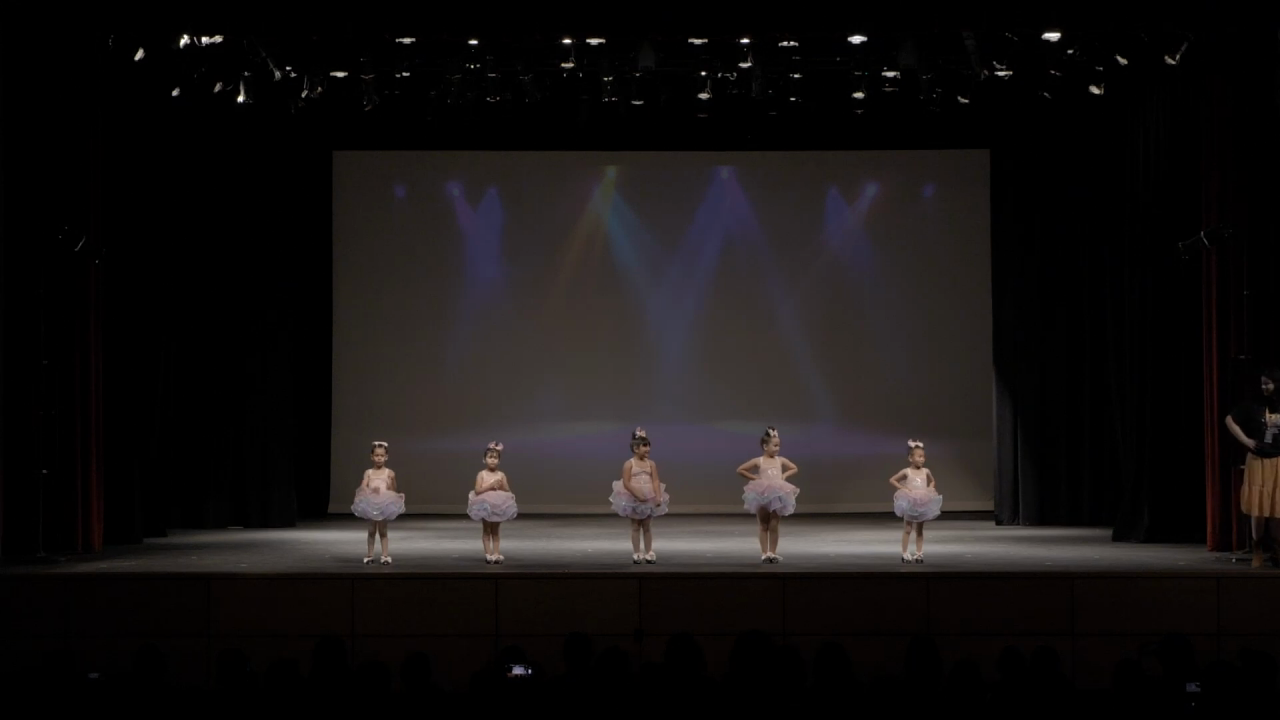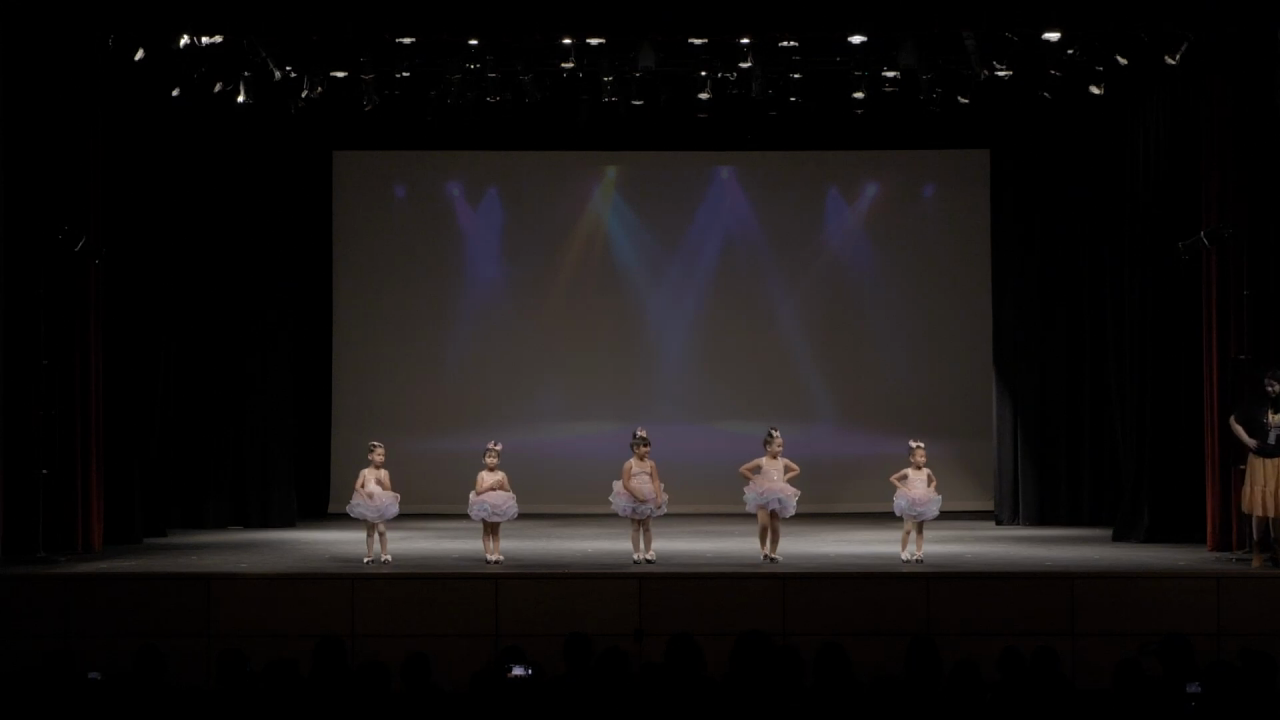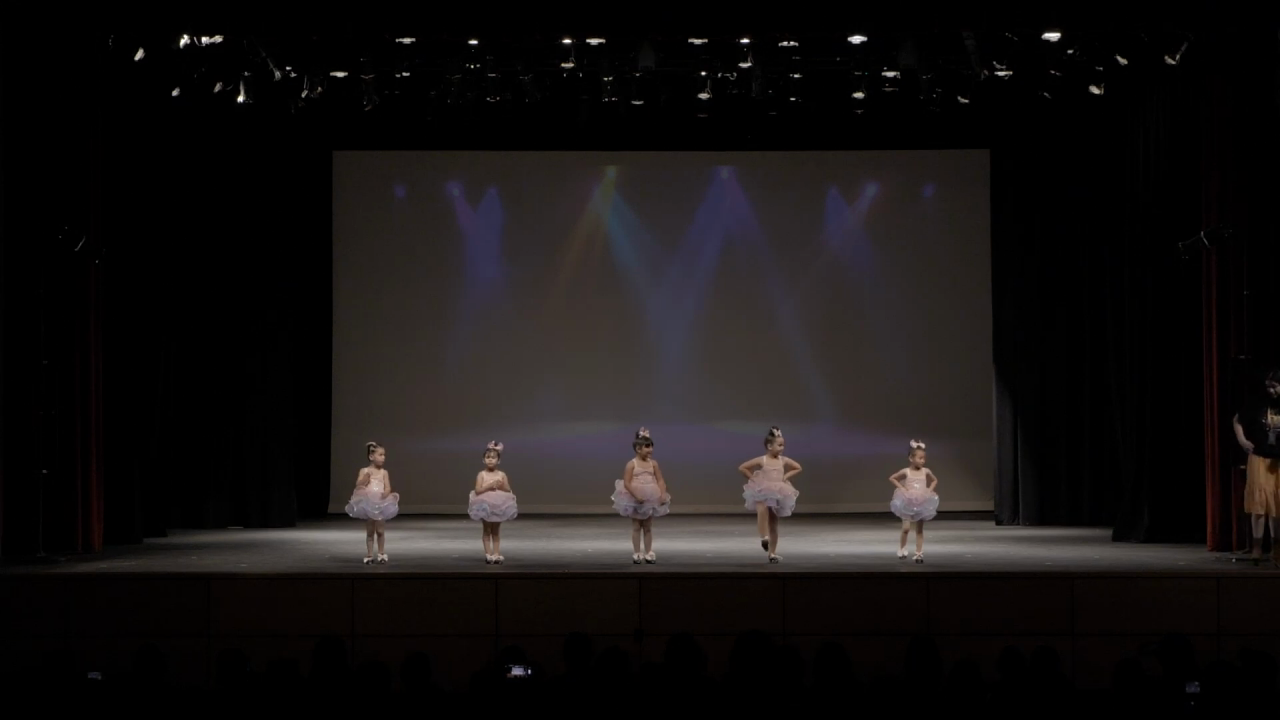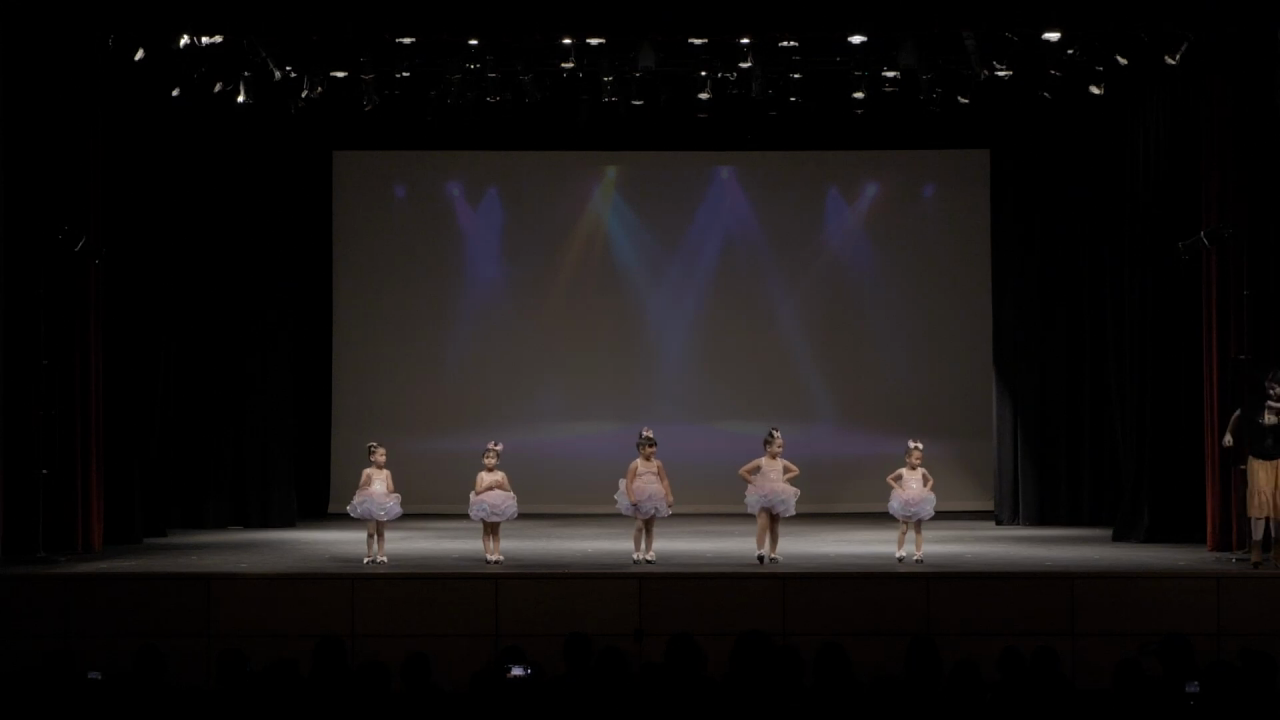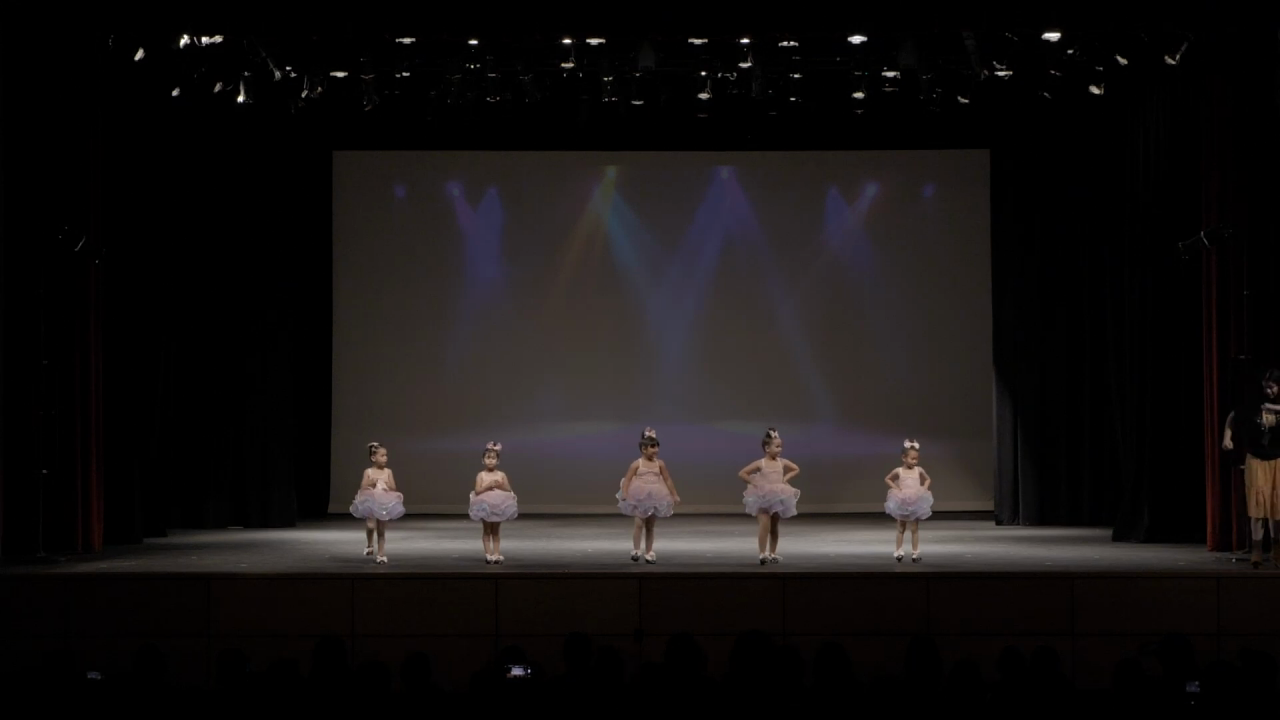
dt=0.2s
person 1, frame 1
right shoulder: (1253, 405)
right elbow: (1230, 420)
right wrist: (1245, 440)
right hip: (1257, 460)
right knee: (1257, 506)
right ankle: (1258, 551)
person 1, frame 2
right shoulder: (1255, 404)
right elbow: (1233, 420)
right wrist: (1247, 440)
right hip: (1259, 459)
right knee: (1259, 505)
right ankle: (1258, 552)
person 1, frame 3
right shoulder: (1256, 403)
right elbow: (1238, 419)
right wrist: (1242, 440)
right hip: (1258, 459)
right knee: (1259, 501)
right ankle: (1257, 548)
person 1, frame 4
right shoulder: (1256, 404)
right elbow: (1238, 415)
right wrist: (1229, 434)
right hip: (1258, 461)
right knee: (1260, 503)
right ankle: (1256, 551)
person 1, frame 5
right shoulder: (1252, 404)
right elbow: (1232, 418)
right wrist: (1226, 438)
right hip: (1256, 460)
right knee: (1258, 503)
right ankle: (1256, 551)
